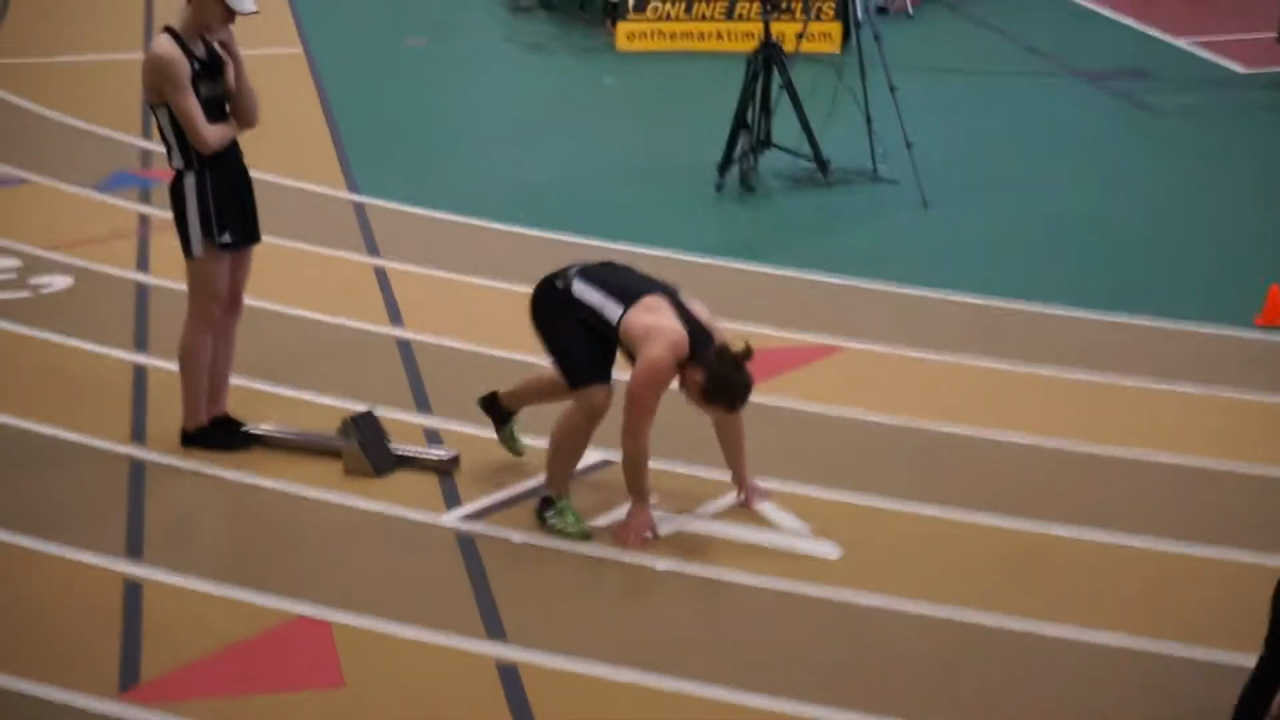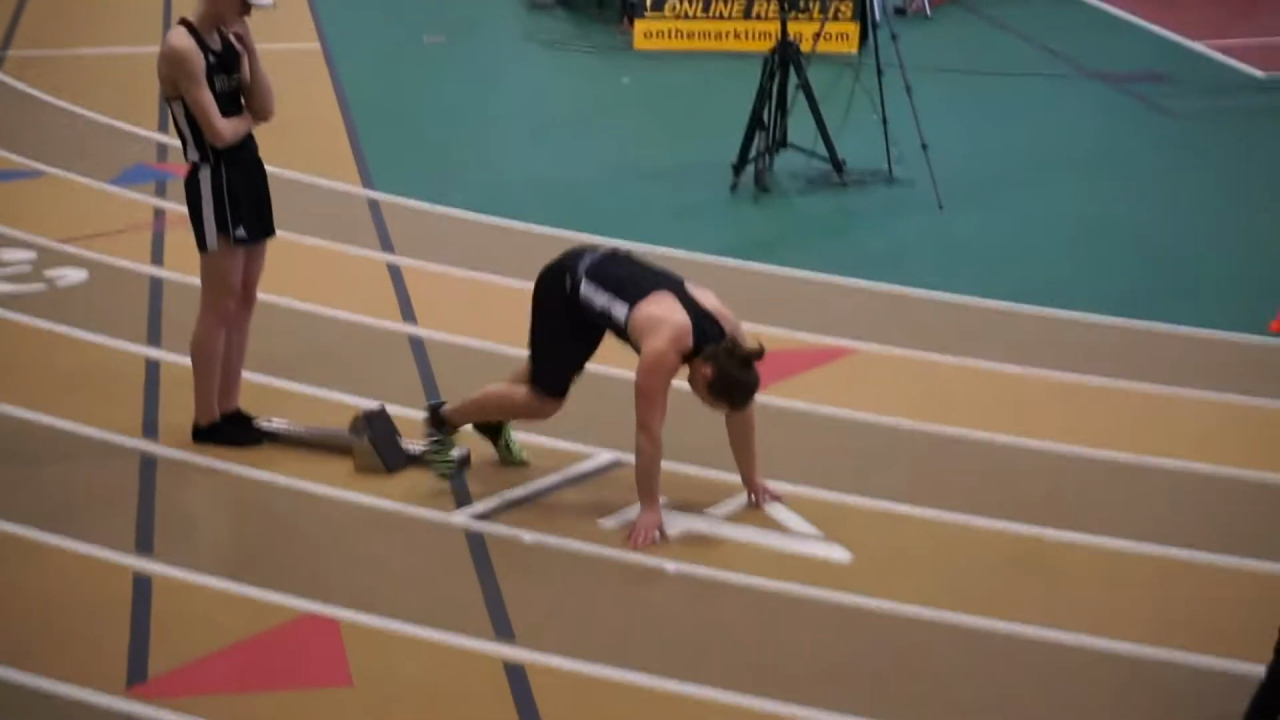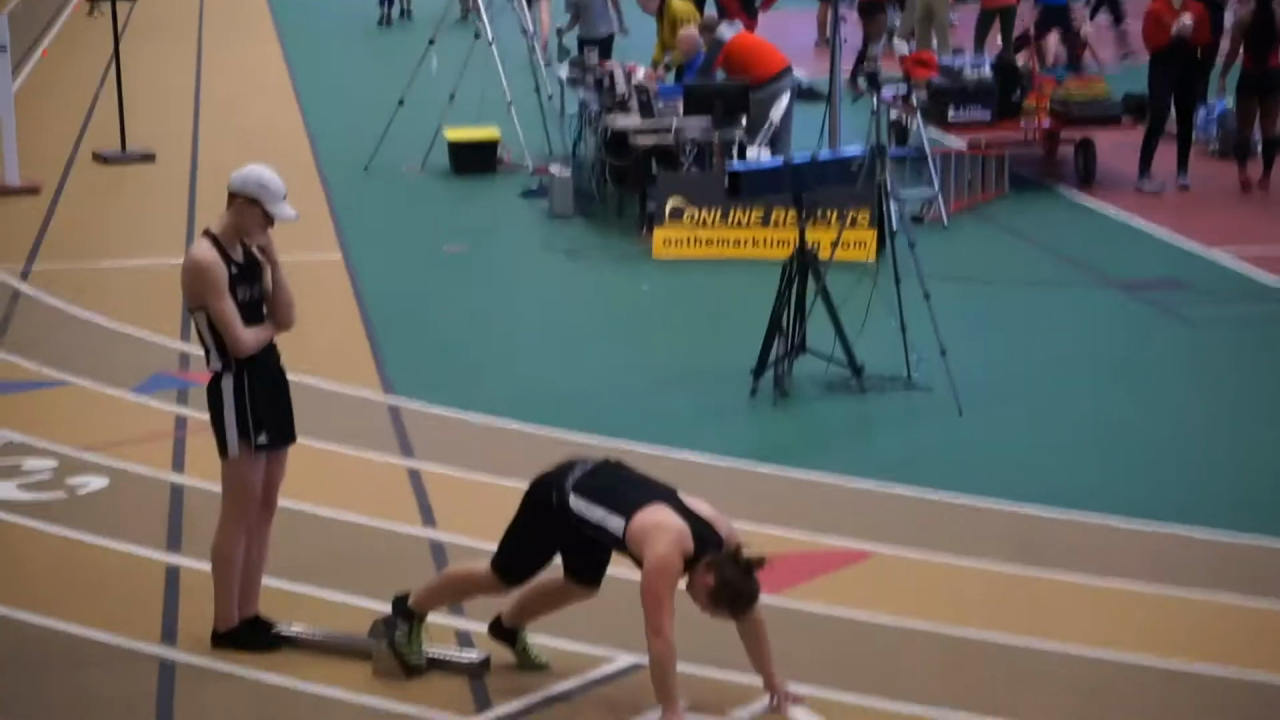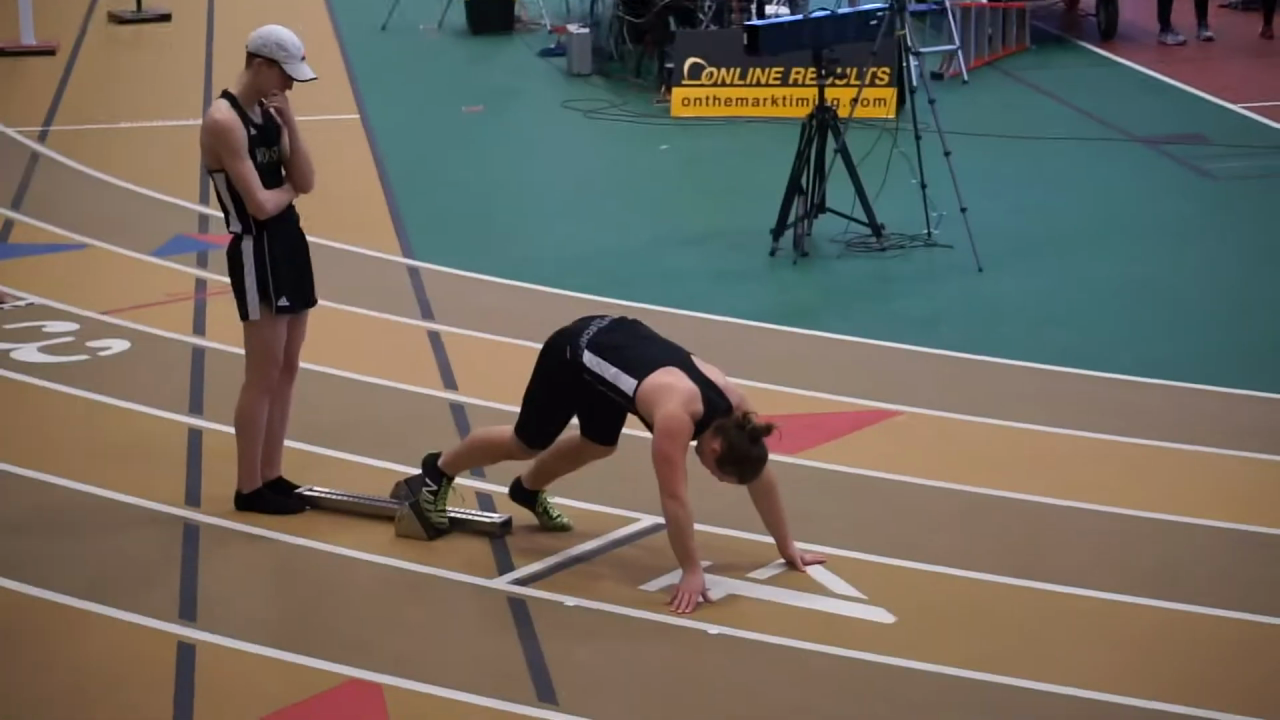
dt=0.4s
person 1, frame 1
left shoulder: (213, 49)
right shoulder: (166, 55)
left elbow: (249, 117)
right elbow: (205, 140)
left wrist: (235, 59)
right wrist: (232, 125)
left hip: (232, 178)
right hip: (200, 188)
left knee: (231, 305)
right knee: (207, 312)
left ankle: (216, 411)
right ankle: (195, 423)
person 1, frame 2
left shoulder: (230, 41)
right shoulder: (181, 48)
left elbow: (265, 109)
right elbow: (218, 133)
left wrist: (251, 55)
right wrist: (247, 121)
left hip: (248, 178)
right hip: (215, 187)
left knee: (243, 303)
right knee: (219, 308)
left ankle: (228, 409)
right ankle: (207, 419)
person 1, frame 3
left shoulder: (252, 252)
right shoulder: (204, 260)
left elbow: (285, 319)
right elbow: (241, 342)
left wrist: (274, 263)
right wrist: (268, 325)
left hip: (270, 382)
right hip: (236, 390)
left knee: (265, 506)
right knee: (239, 512)
left ankle: (248, 612)
right ankle: (226, 624)
person 1, frame 4
left shoulder: (269, 112)
right shoulder: (224, 121)
left elbow: (305, 182)
right elbow: (261, 205)
left wrist: (290, 124)
right wrist: (288, 188)
left hip: (289, 243)
right hip: (256, 253)
left knee: (286, 369)
right knee: (263, 374)
left ankle: (271, 475)
right ankle: (249, 487)
person 2, frame 1
left shoulder: (715, 347)
right shoulder: (662, 356)
left elbow: (727, 414)
right elbow: (634, 435)
left wrist: (741, 479)
right wrist: (640, 507)
left hip: (597, 291)
right hip: (560, 298)
left knee: (584, 385)
right knee: (594, 399)
left ankle: (502, 404)
right ankle: (552, 500)
person 2, frame 2
left shoulder: (726, 334)
right shoulder: (666, 345)
left elbow: (737, 411)
right elbow: (648, 430)
left wrist: (750, 478)
right wrist: (649, 509)
left hip: (601, 271)
right hip: (568, 285)
left knee: (552, 370)
right knee: (545, 401)
left ankle: (493, 421)
right ankle: (446, 418)
person 2, frame 3
left shoulder: (725, 540)
right shoulder: (668, 553)
left elbow: (748, 613)
right elbow: (660, 635)
left wrist: (771, 681)
left hip: (595, 481)
right hip: (560, 494)
left knee: (582, 588)
right knee: (501, 578)
left ankle: (508, 626)
right ankle: (410, 609)
person 2, frame 4
left shoulder: (736, 407)
right shoulder: (678, 414)
left elbow: (761, 478)
right elbow: (674, 498)
left wrist: (787, 546)
right wrist: (691, 572)
left hip: (613, 337)
right hip: (574, 352)
left knee: (599, 445)
right knee: (527, 443)
left ankle: (528, 489)
right ankle: (438, 471)
